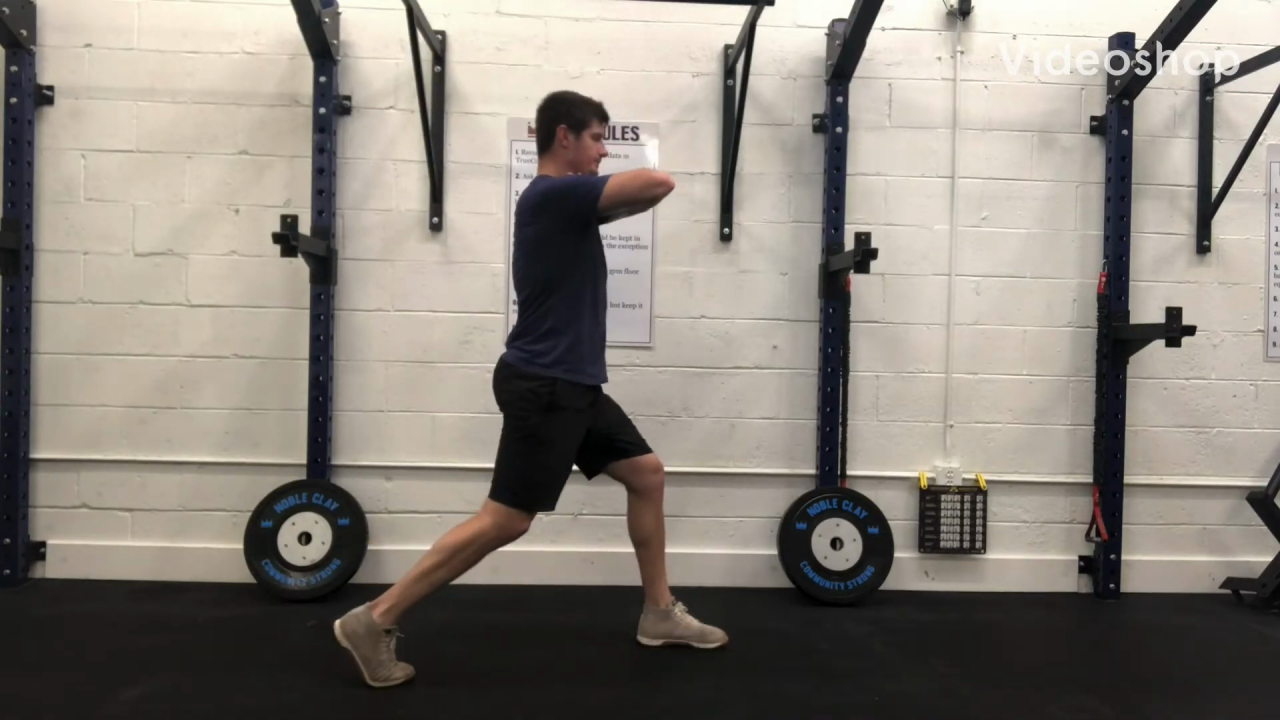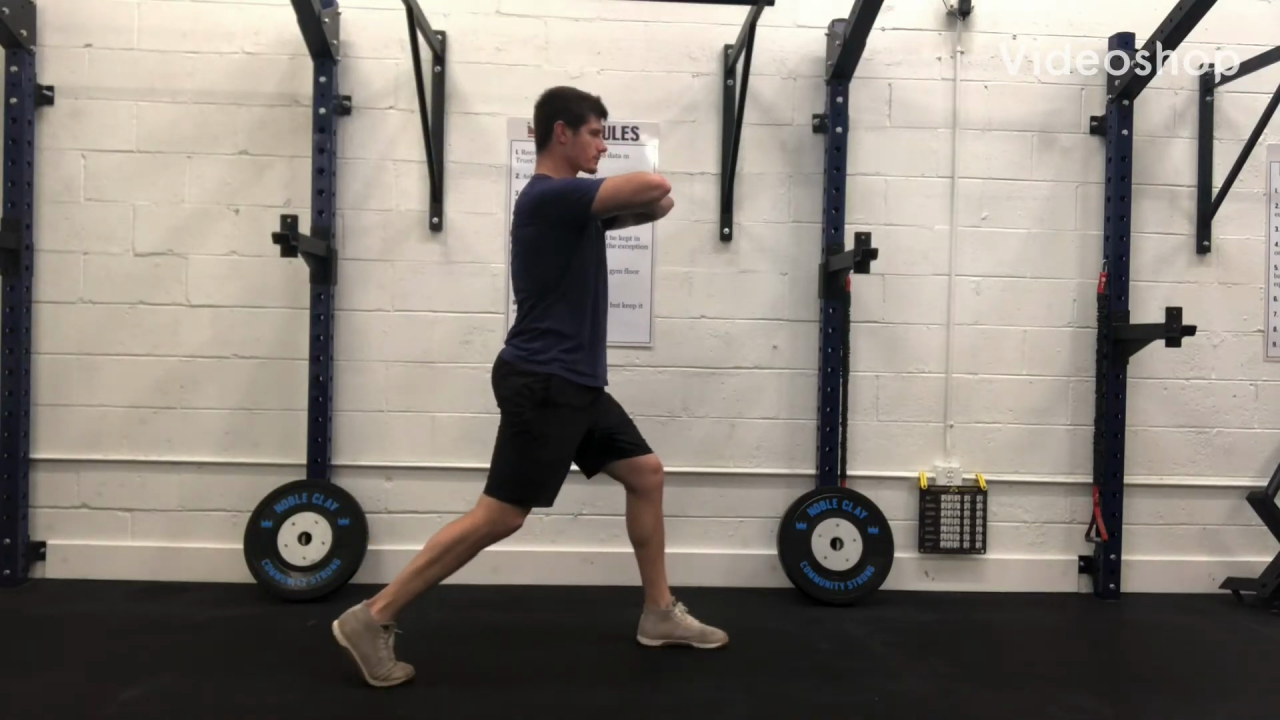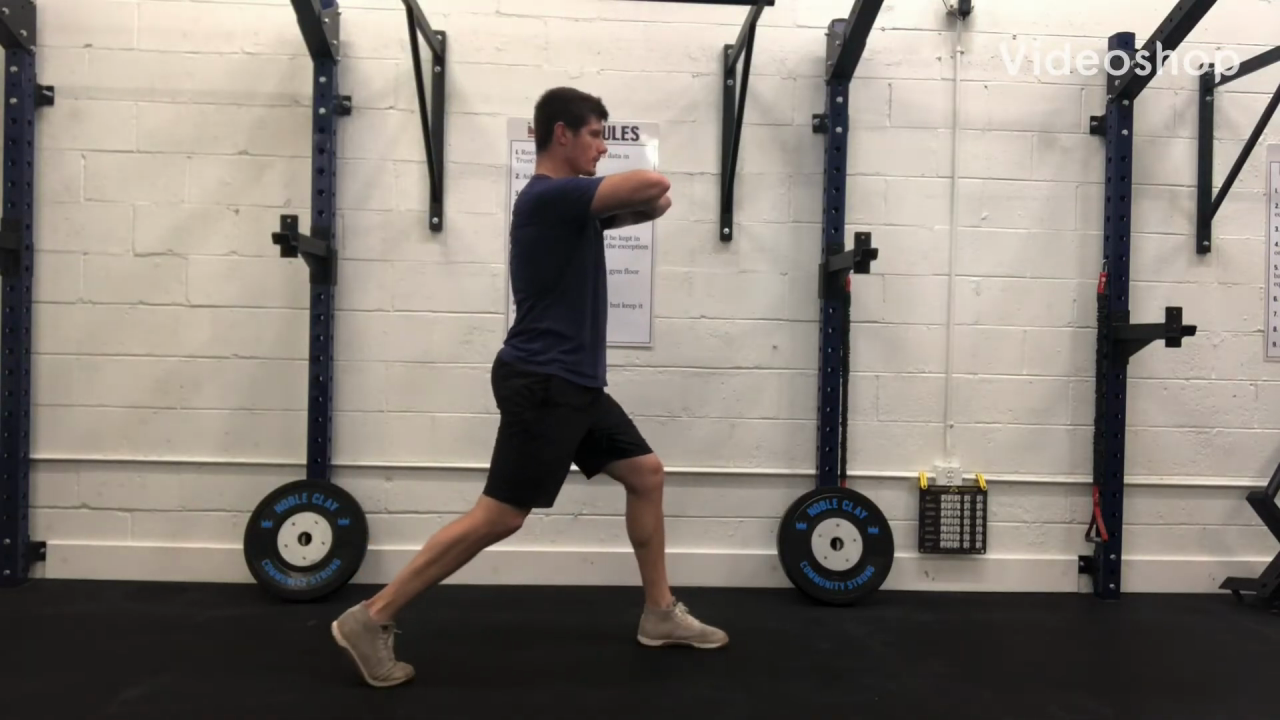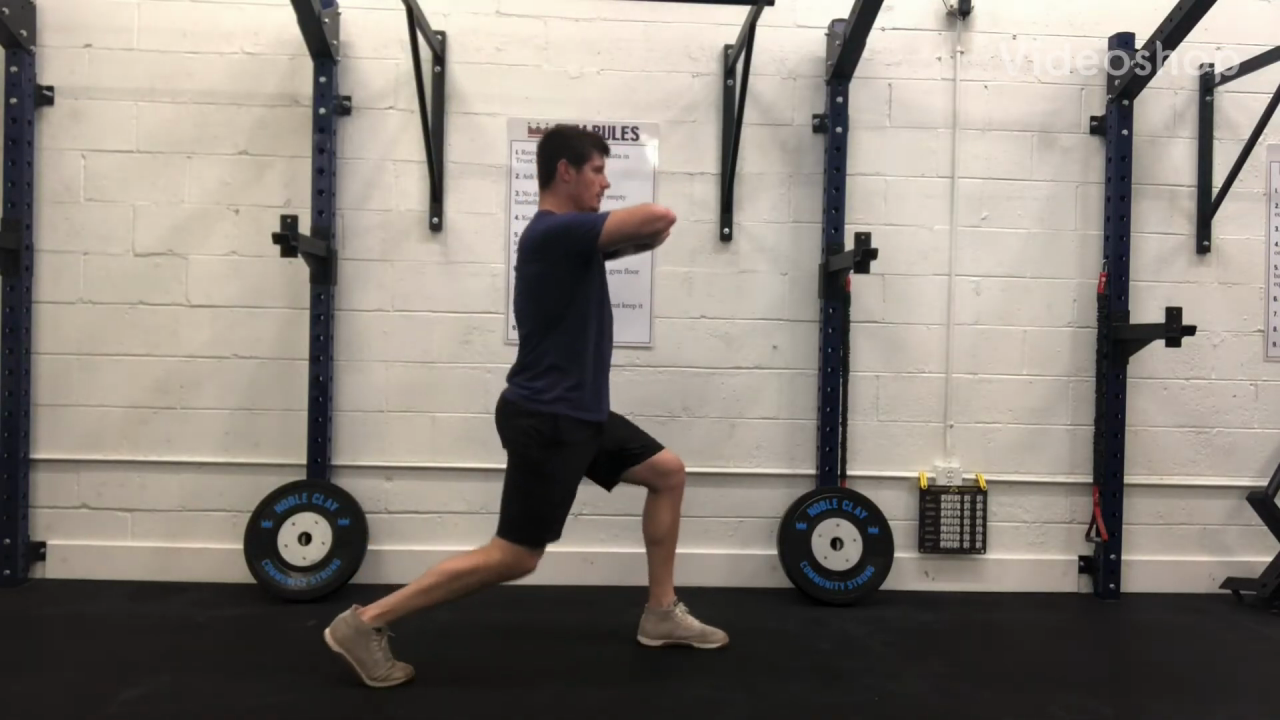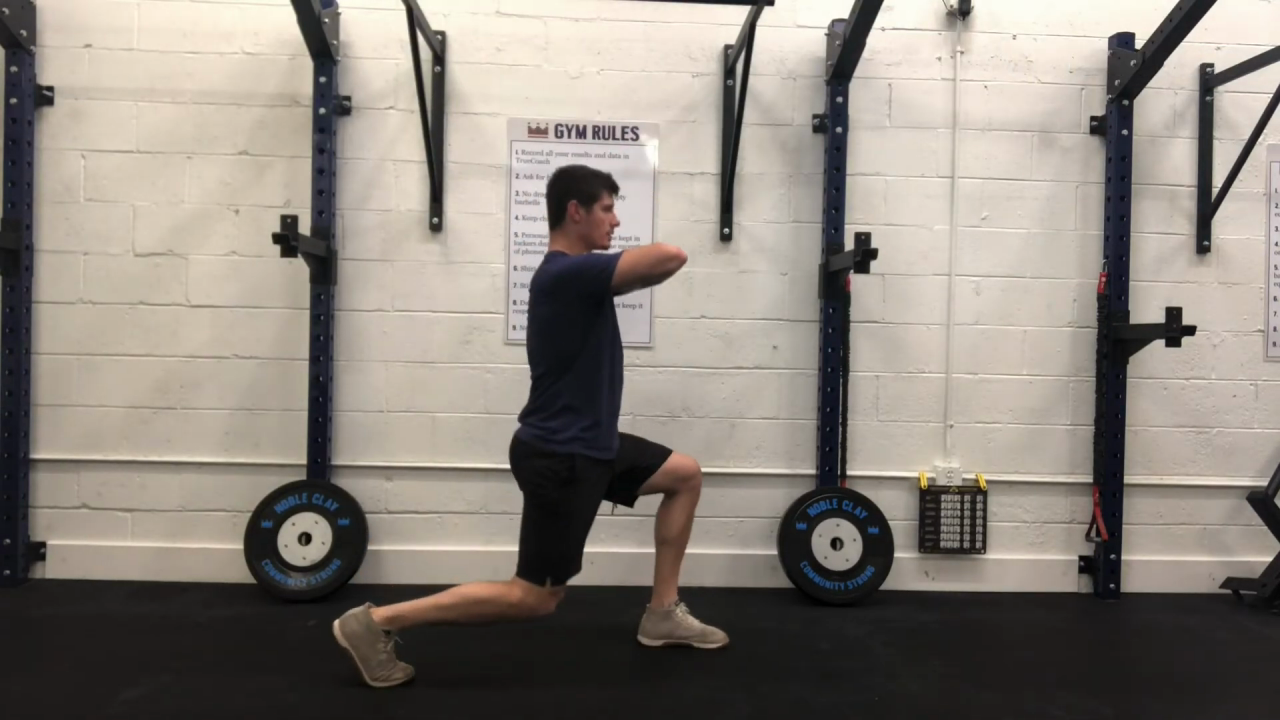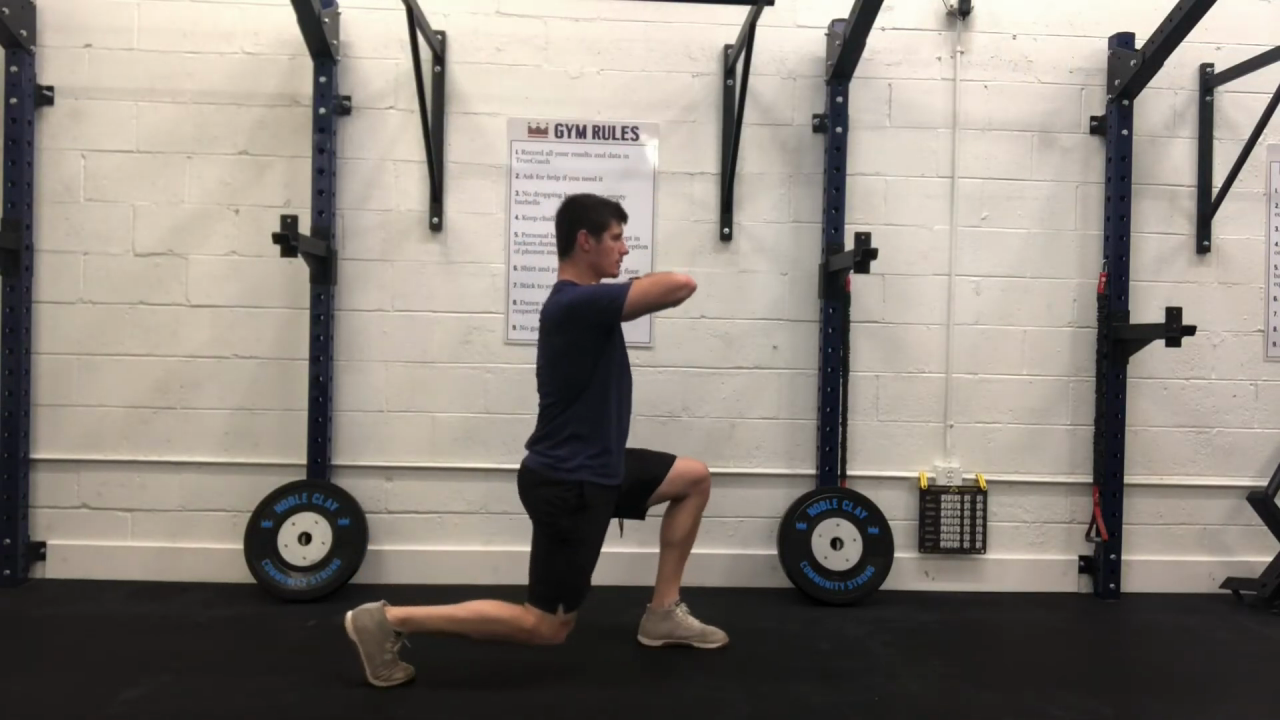
dt=0.5s
person 1, frame 1
left shoulder: (570, 200)
right shoulder: (553, 194)
left elbow: (640, 197)
right elbow: (658, 183)
left wrist: (633, 197)
right wrist: (638, 194)
left hip: (573, 382)
right hip: (542, 384)
left knee: (647, 474)
right knee: (506, 518)
left ankle: (661, 614)
right ankle: (373, 622)
person 1, frame 2
left shoulder: (569, 199)
right shoulder: (550, 197)
left elbow: (652, 203)
right elbow: (654, 187)
left wrist: (648, 205)
right wrist: (647, 201)
left hip: (576, 381)
right hip: (542, 382)
left knee: (647, 476)
right knee: (499, 515)
left ankle: (660, 613)
right ankle: (372, 619)
person 1, frame 3
left shoulder: (569, 201)
right shoulder: (549, 196)
left elbow: (650, 204)
right elbow: (652, 185)
left wrist: (646, 205)
right wrist: (645, 200)
left hip: (574, 382)
right hip: (541, 383)
left knee: (646, 476)
right knee: (499, 516)
left ankle: (661, 613)
right ankle: (370, 619)
person 1, frame 4
left shoulder: (568, 234)
right shoulder: (555, 233)
left elbow: (648, 232)
right elbow: (659, 218)
left wrist: (643, 233)
right wrist: (646, 228)
left hip: (578, 412)
right hip: (547, 419)
left knee: (669, 472)
right knee: (514, 556)
left ankle: (661, 613)
right ankle: (365, 623)
person 1, frame 5
left shoulder: (575, 273)
right shoulder: (567, 274)
left elbow: (650, 266)
right elbow: (670, 257)
left wrist: (642, 267)
right wrist: (646, 262)
left hip: (587, 444)
right hip: (561, 457)
left knee: (686, 476)
right knee: (533, 597)
left ankle: (663, 612)
right ankle: (376, 623)
person 1, frame 6
left shoulder: (583, 300)
right shoulder: (578, 304)
left elbow: (659, 289)
right elbow: (680, 286)
left wrist: (643, 287)
right wrist: (647, 285)
left hip: (590, 468)
right hip: (569, 484)
left knee: (695, 478)
right knee: (546, 627)
left ankle: (663, 612)
right ankle: (387, 620)
